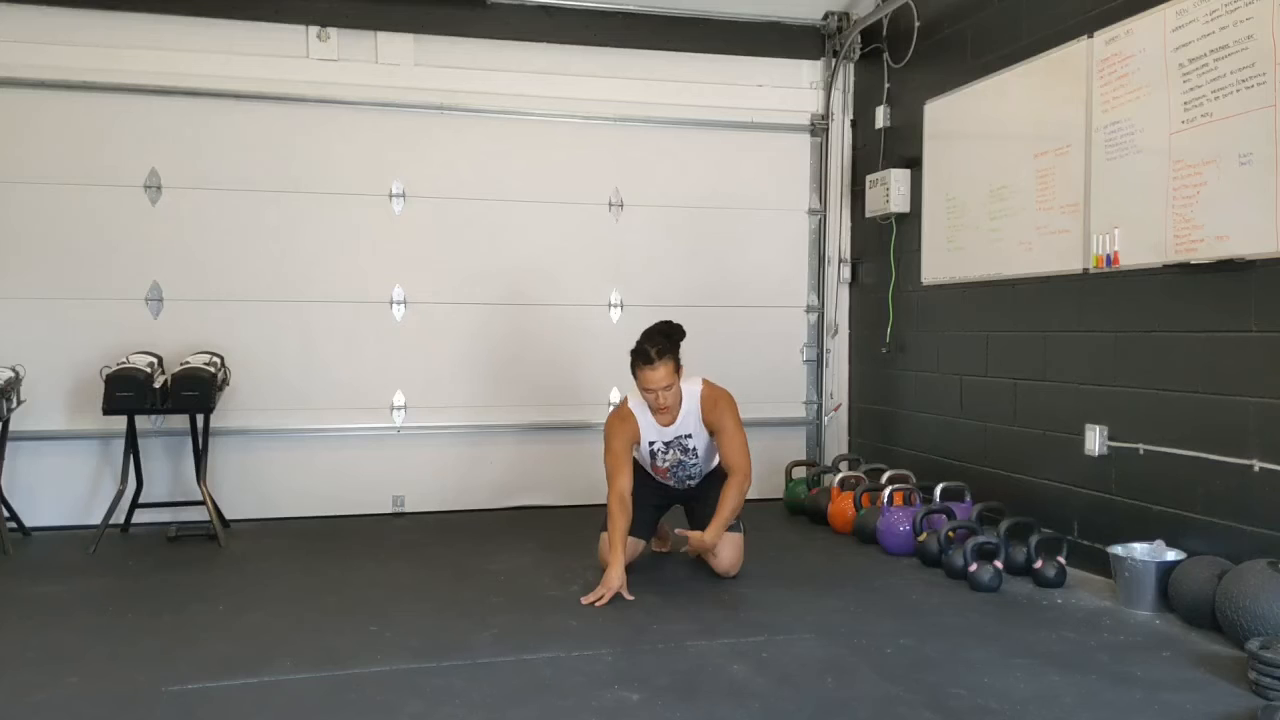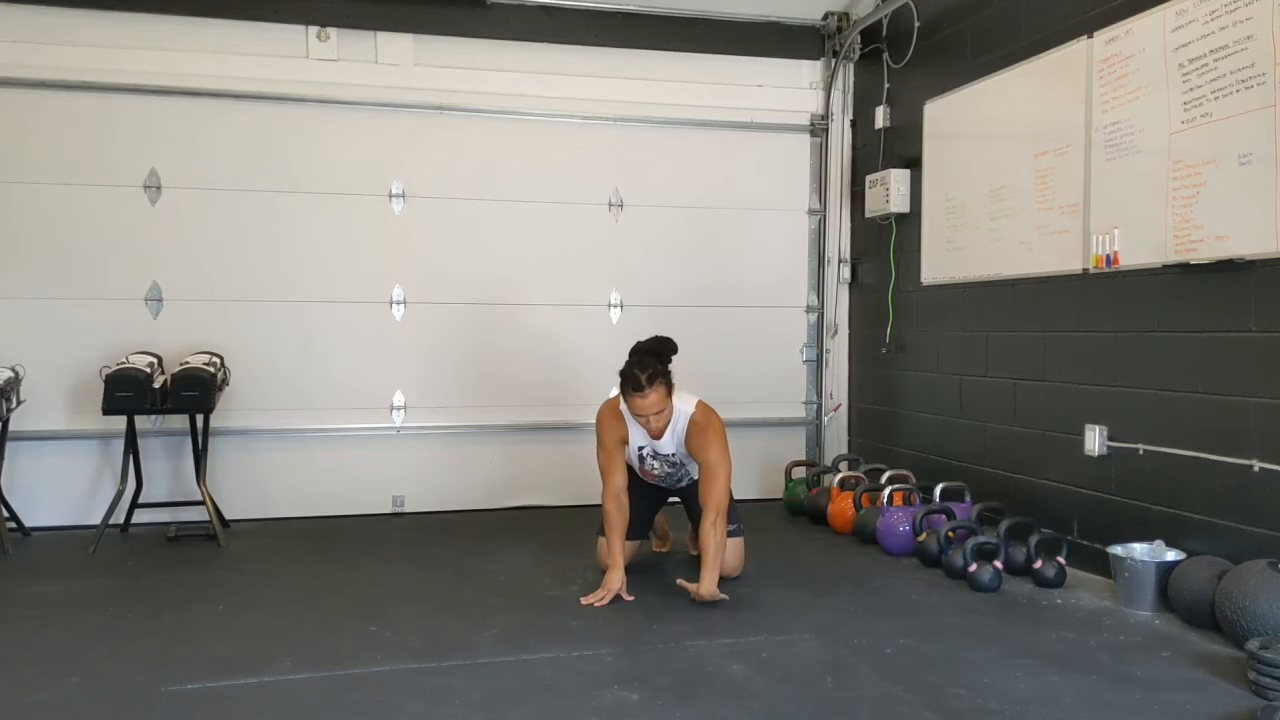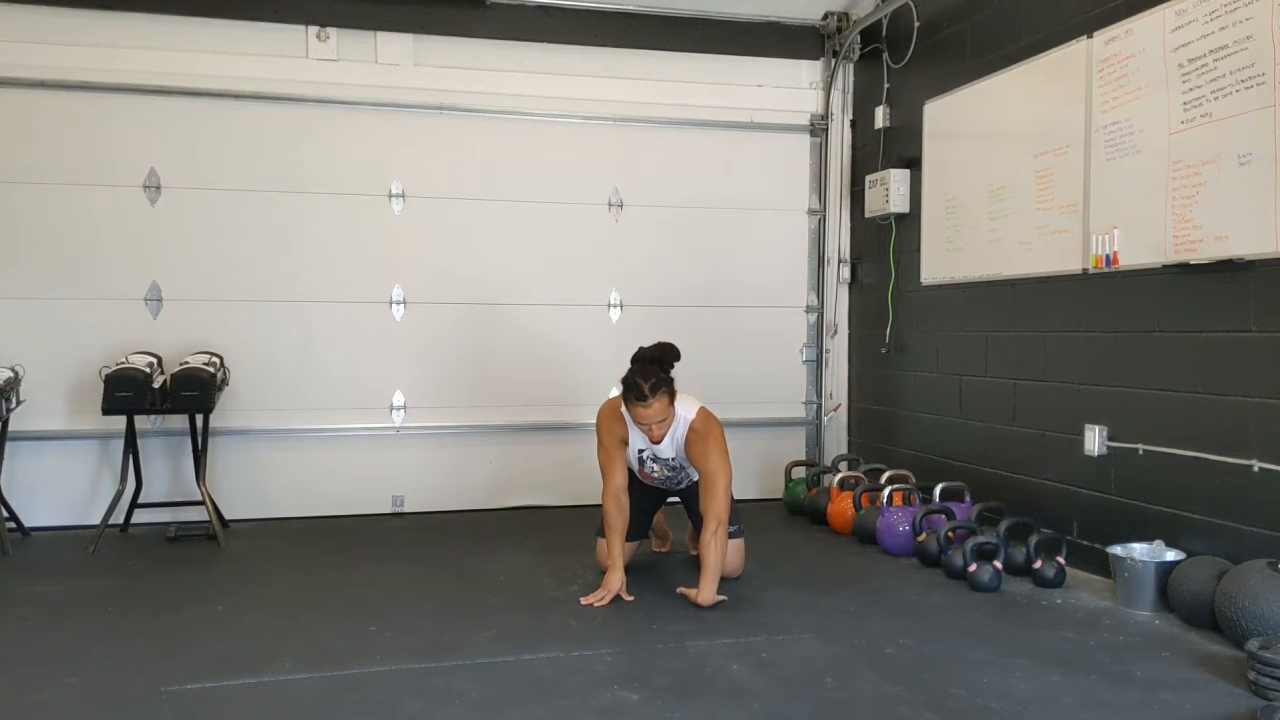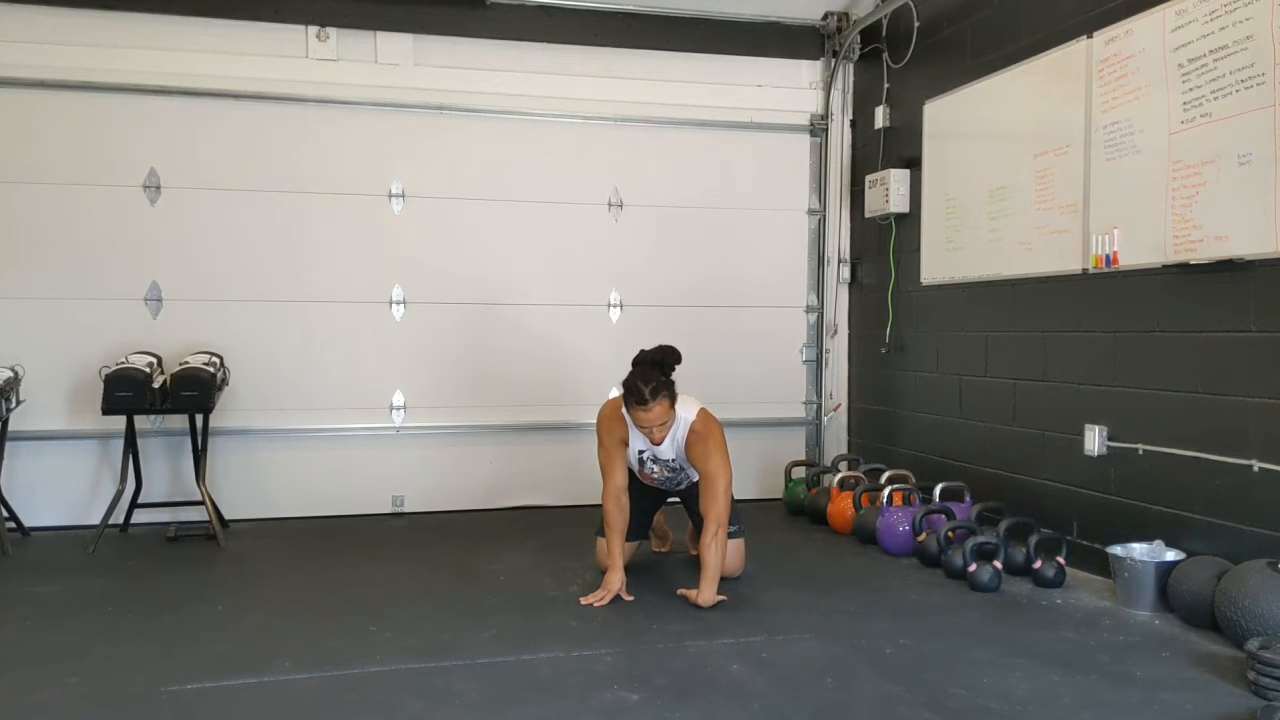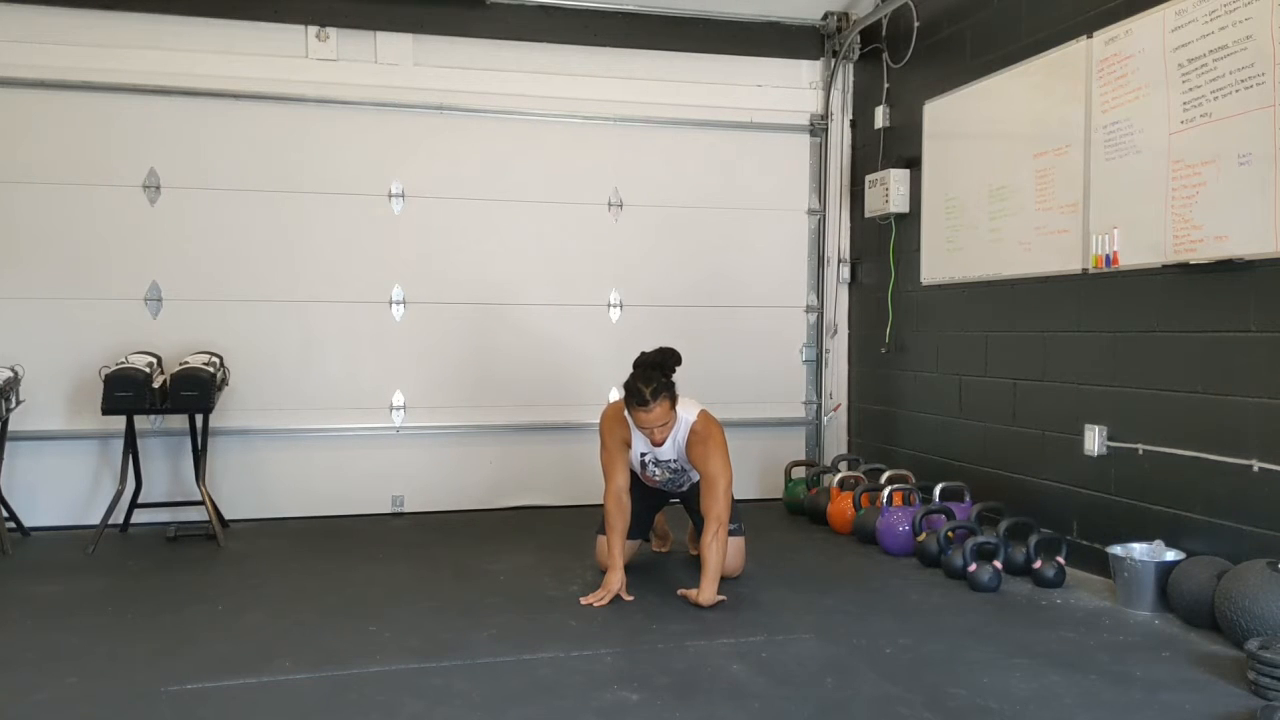
dt=0.7s
person 1, frame 1
left shoulder: (714, 401)
right shoulder: (623, 419)
left elbow: (740, 474)
right elbow: (619, 491)
left wrist: (710, 535)
right wrist: (616, 565)
left hip: (706, 479)
right hip: (651, 479)
left knee: (727, 564)
right knee: (609, 558)
left ankle: (697, 536)
right ankle: (656, 528)
person 1, frame 2
left shoulder: (702, 423)
right shoulder: (611, 417)
left elbow: (715, 510)
right elbow: (614, 491)
left wrist: (707, 582)
right wrist: (616, 568)
left hip: (696, 478)
right hip: (644, 478)
left knee: (729, 567)
right knee: (608, 559)
left ankle: (697, 537)
right ankle: (656, 527)
person 1, frame 3
left shoulder: (702, 428)
right shoulder: (611, 418)
left elbow: (717, 517)
right elbow: (615, 491)
left wrist: (707, 590)
right wrist: (615, 568)
left hip: (695, 479)
right hip: (643, 478)
left knee: (730, 567)
right knee: (606, 560)
left ankle: (697, 536)
right ankle: (655, 525)
person 1, frame 4
left shoulder: (702, 429)
right shoulder: (611, 418)
left elbow: (717, 517)
right elbow: (615, 491)
left wrist: (707, 590)
right wrist: (615, 569)
left hip: (695, 479)
right hip: (643, 478)
left knee: (730, 567)
right knee: (606, 560)
left ankle: (696, 535)
right ankle: (656, 525)
person 1, frame 5
left shoulder: (703, 430)
right shoulder: (614, 420)
left elbow: (718, 517)
right elbow: (617, 492)
left wrist: (707, 590)
right wrist: (615, 569)
left hip: (696, 481)
right hip: (644, 480)
left knee: (731, 566)
right knee: (606, 560)
left ankle: (697, 534)
right ankle: (656, 526)
